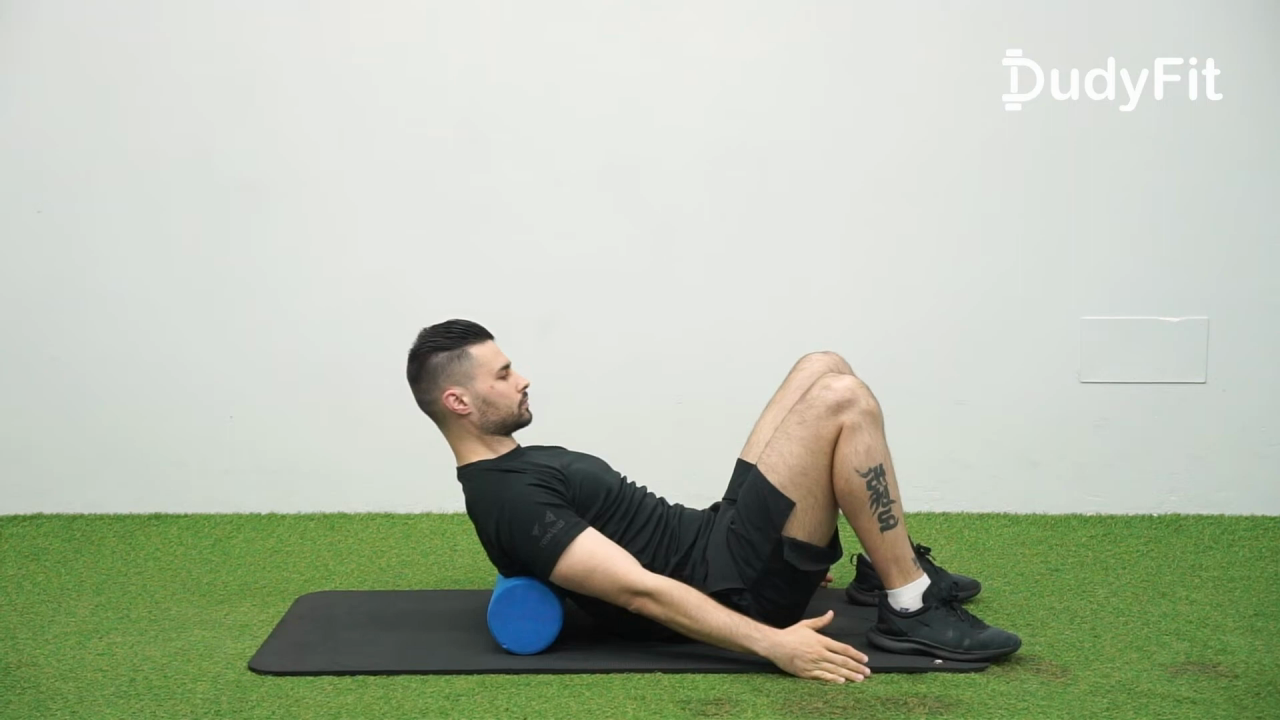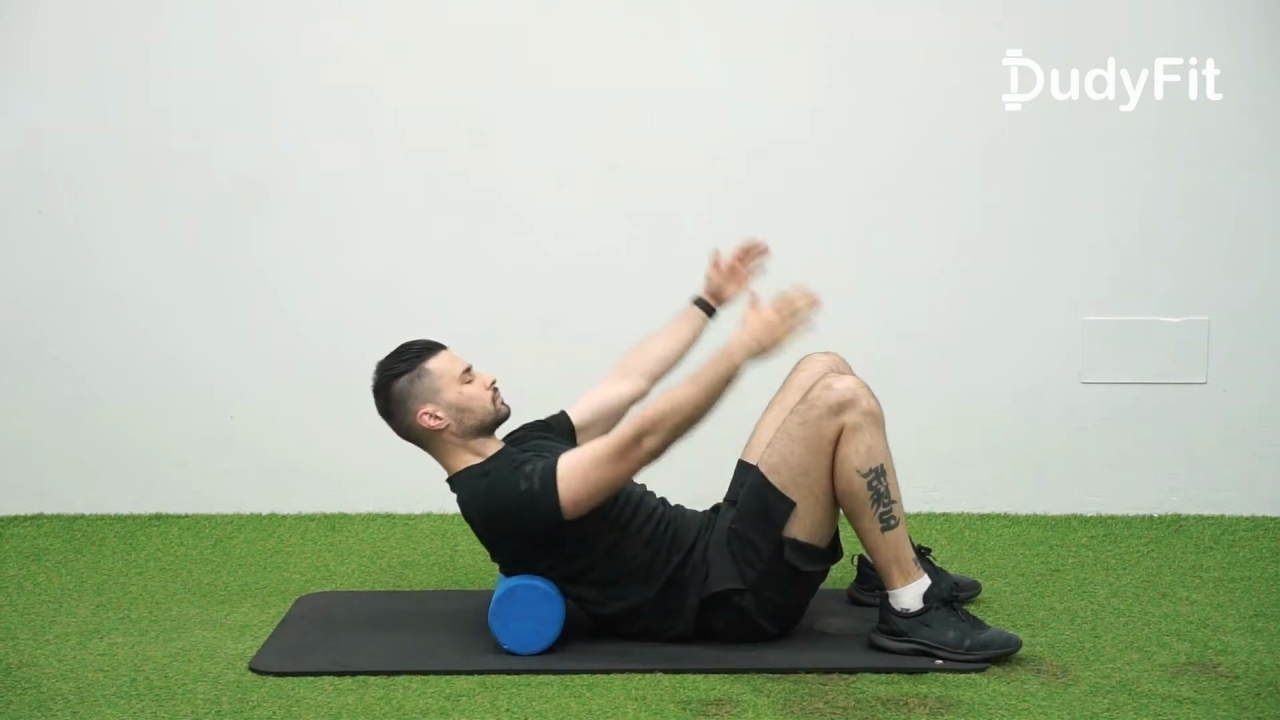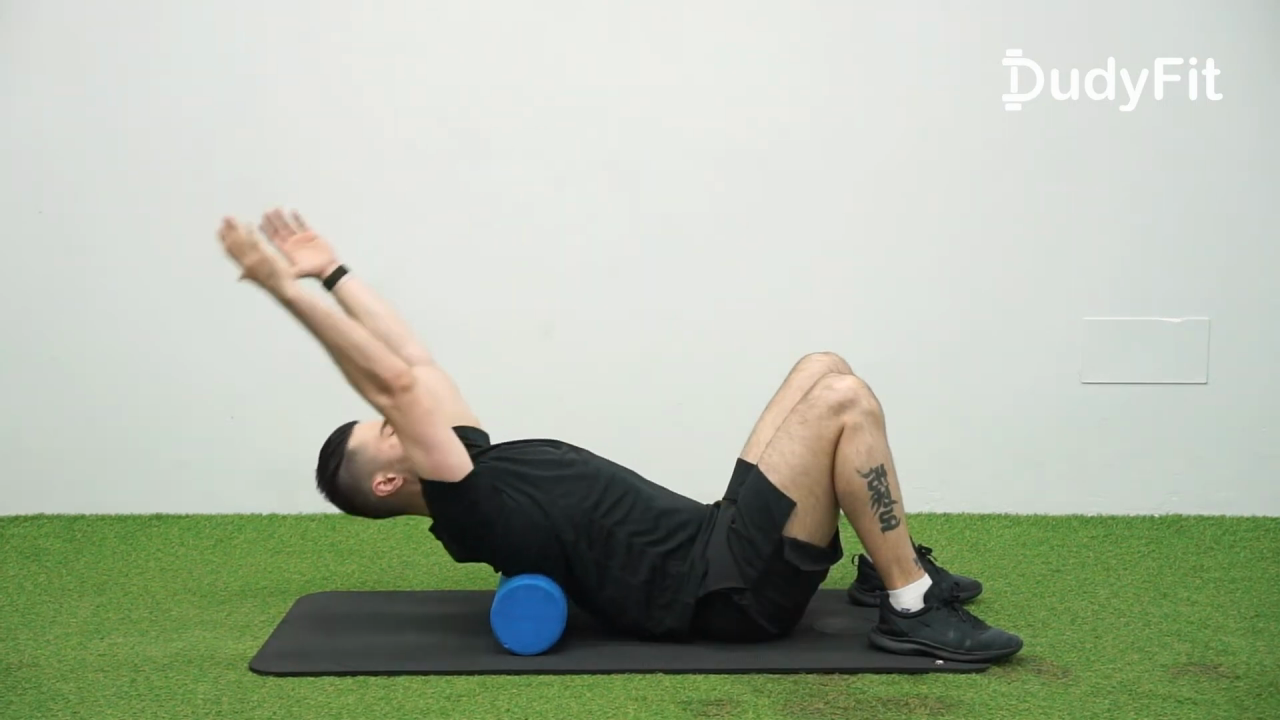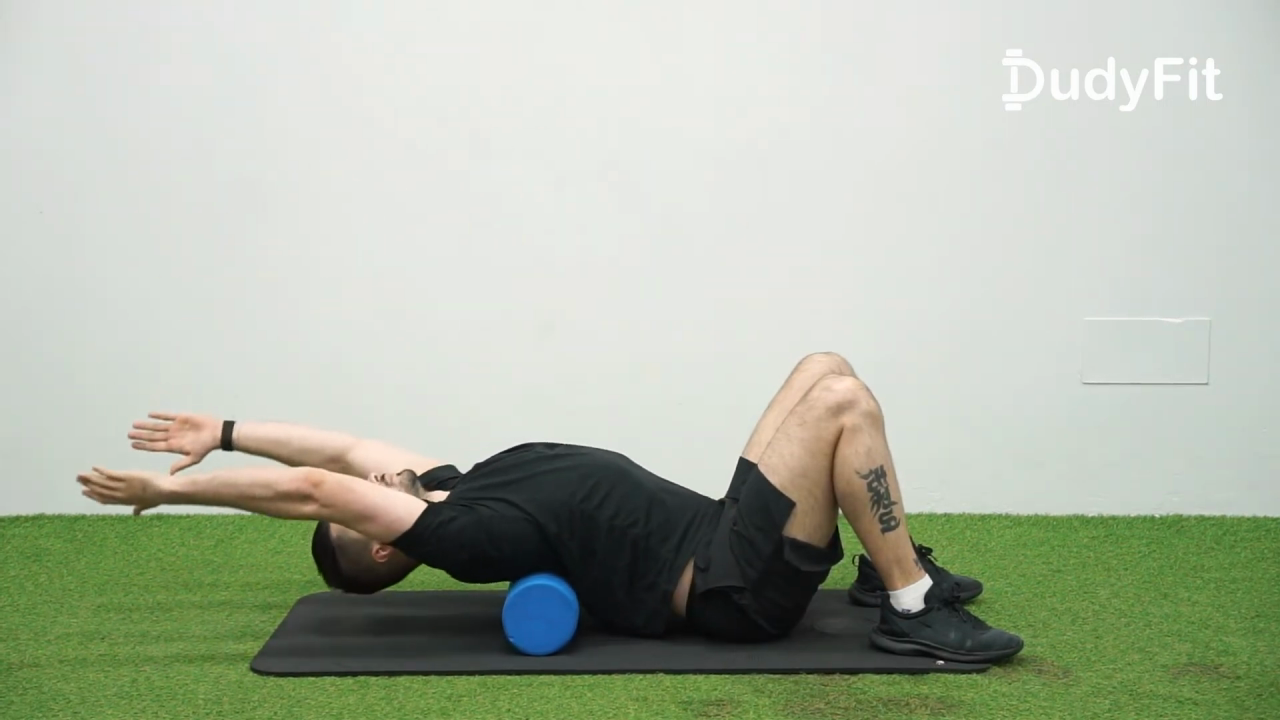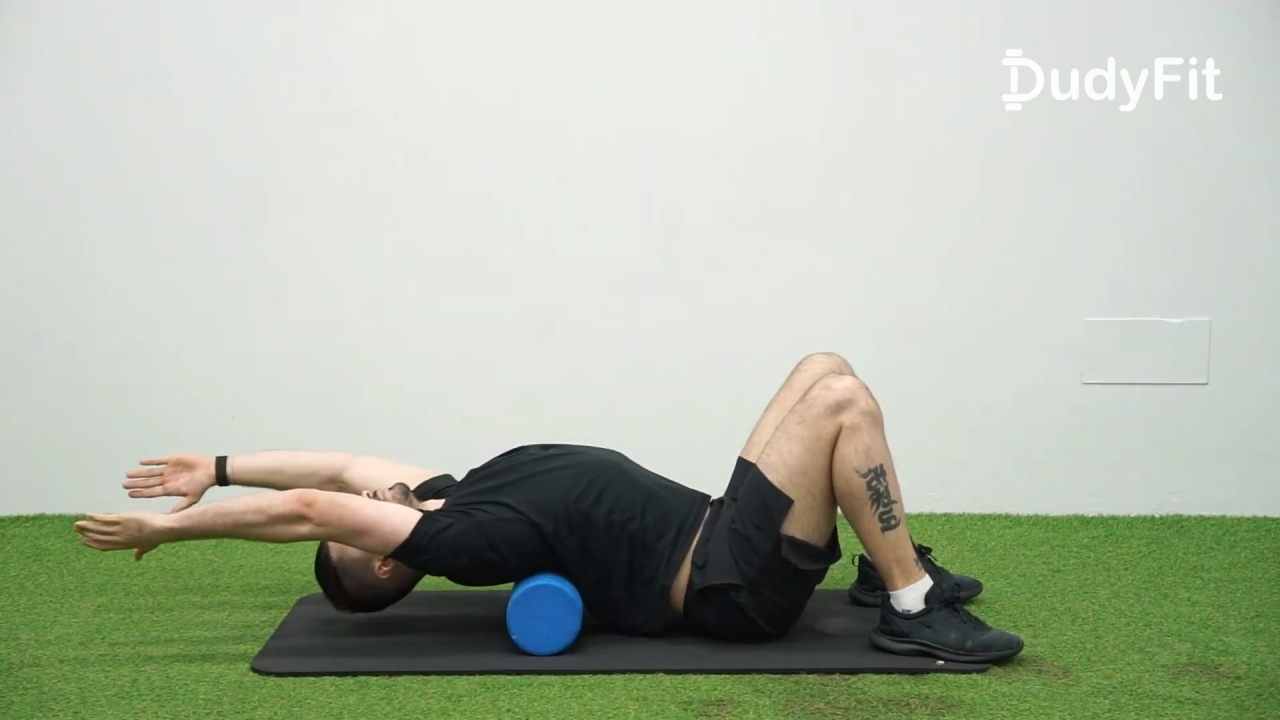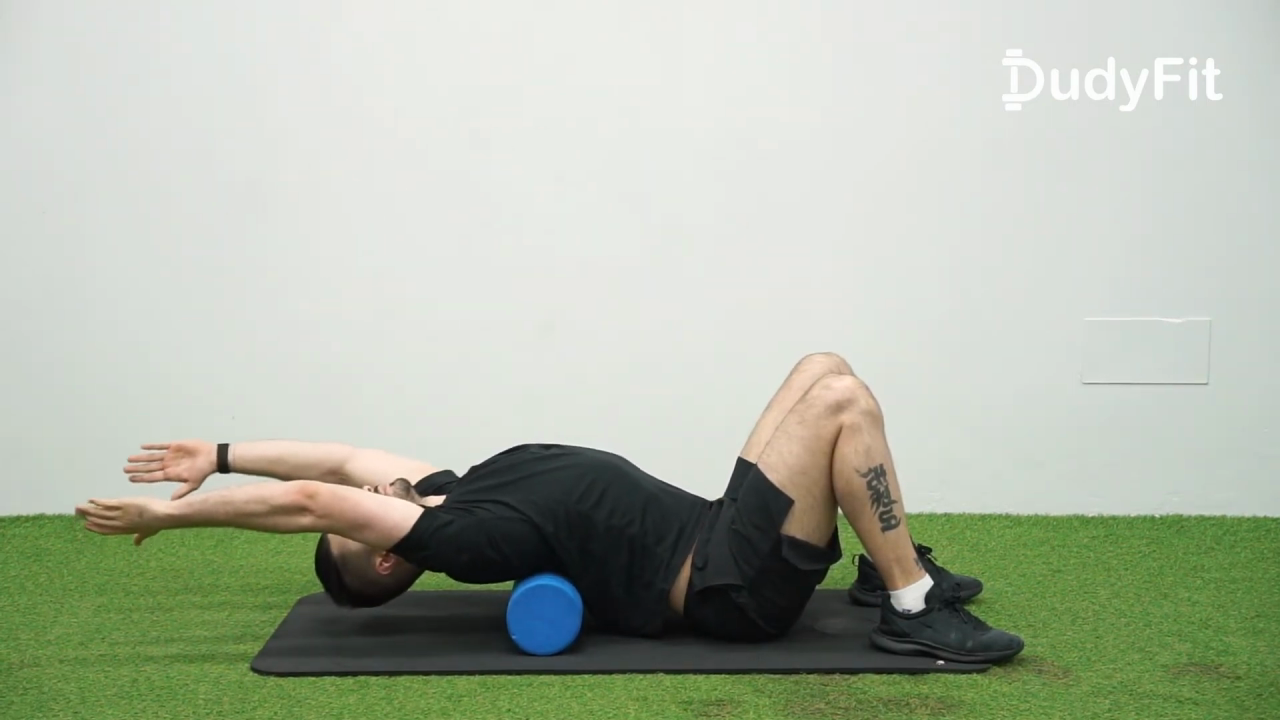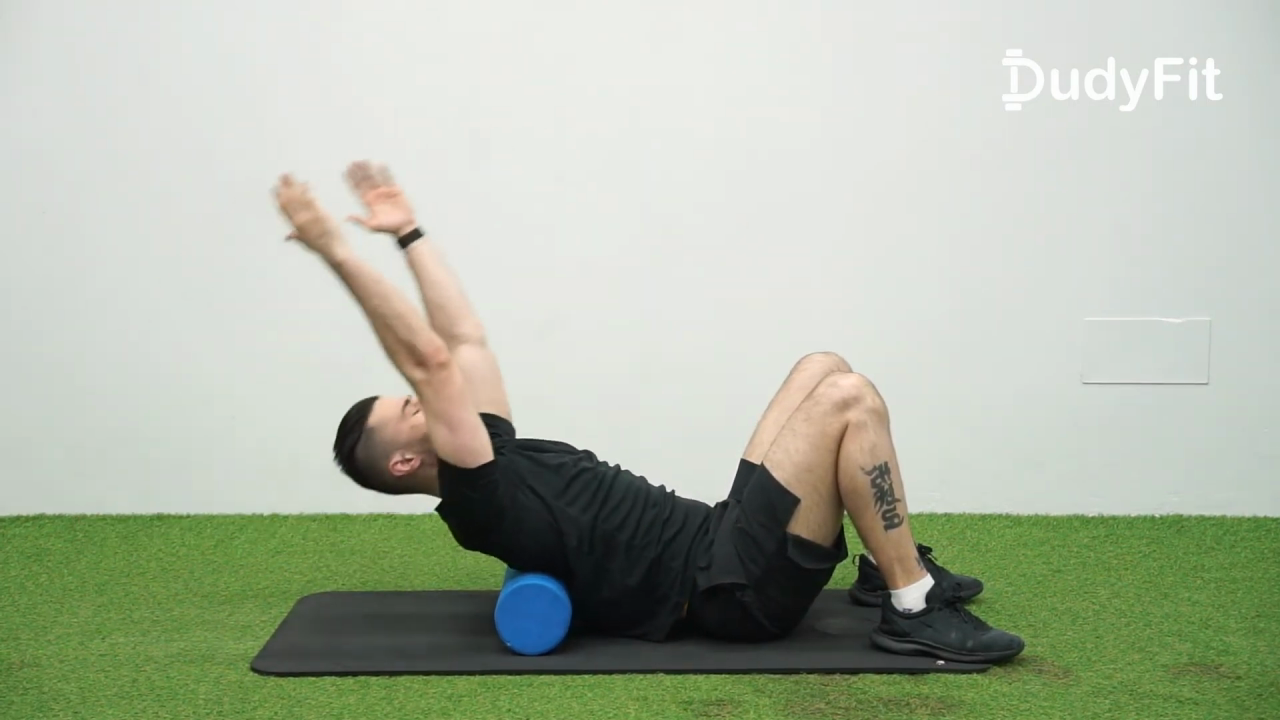
dt=0.7s
person 1, frame 1
left shoulder: (524, 466)
right shoulder: (508, 501)
right elbow: (641, 591)
right wrist: (773, 644)
left hip: (719, 540)
right hip: (737, 582)
left knee: (824, 370)
right knee: (844, 403)
left ankle: (890, 568)
right ankle: (912, 610)
person 1, frame 2
left shoulder: (522, 451)
right shoulder: (506, 496)
left elbow: (626, 380)
right elbow: (638, 440)
left wrist: (707, 304)
right wrist: (743, 349)
left hip: (715, 550)
right hip: (732, 593)
left knee: (826, 373)
right knee: (842, 400)
left ankle: (891, 572)
right ankle: (912, 610)
person 1, frame 3
left shoulder: (483, 470)
right shoulder: (474, 516)
left elbow: (414, 367)
right elbow: (393, 385)
left wrist: (331, 275)
right wrist: (287, 289)
left hip: (719, 547)
right hip: (728, 588)
left knee: (823, 372)
right knee: (841, 402)
left ankle: (887, 571)
right ankle: (913, 611)
person 1, frame 4
left shoulder: (455, 491)
right shoulder: (463, 533)
left elbow: (343, 450)
right elbow: (316, 485)
left wrist: (221, 433)
right wrist: (168, 488)
left hip: (721, 540)
right hip: (735, 584)
left knee: (826, 370)
right knee: (844, 403)
left ankle: (895, 571)
right ankle: (911, 609)
person 1, frame 5
left shoulder: (454, 500)
right shoulder: (461, 540)
left elbow: (339, 466)
right elbow: (315, 506)
left wrist: (214, 469)
right wrist: (167, 526)
left hip: (722, 537)
right hip: (734, 580)
left knee: (826, 369)
right knee: (842, 402)
left ankle: (892, 568)
right ankle: (913, 609)
person 1, frame 6
left shoulder: (454, 494)
right shoulder: (462, 538)
left elbow: (340, 459)
right elbow: (313, 498)
left wrist: (217, 456)
right wrist: (170, 512)
left hip: (720, 537)
right hip: (736, 583)
left knee: (826, 370)
right knee: (842, 402)
left ankle: (896, 569)
right ankle: (914, 610)
person 1, frame 7
left shoulder: (486, 461)
right shoulder: (482, 499)
left elbow: (463, 343)
right elbow: (429, 360)
left wrist: (405, 233)
right wrist: (334, 252)
left hip: (713, 553)
right hip: (732, 590)
left knee: (824, 371)
right knee: (849, 398)
left ankle: (891, 571)
right ankle: (915, 610)
